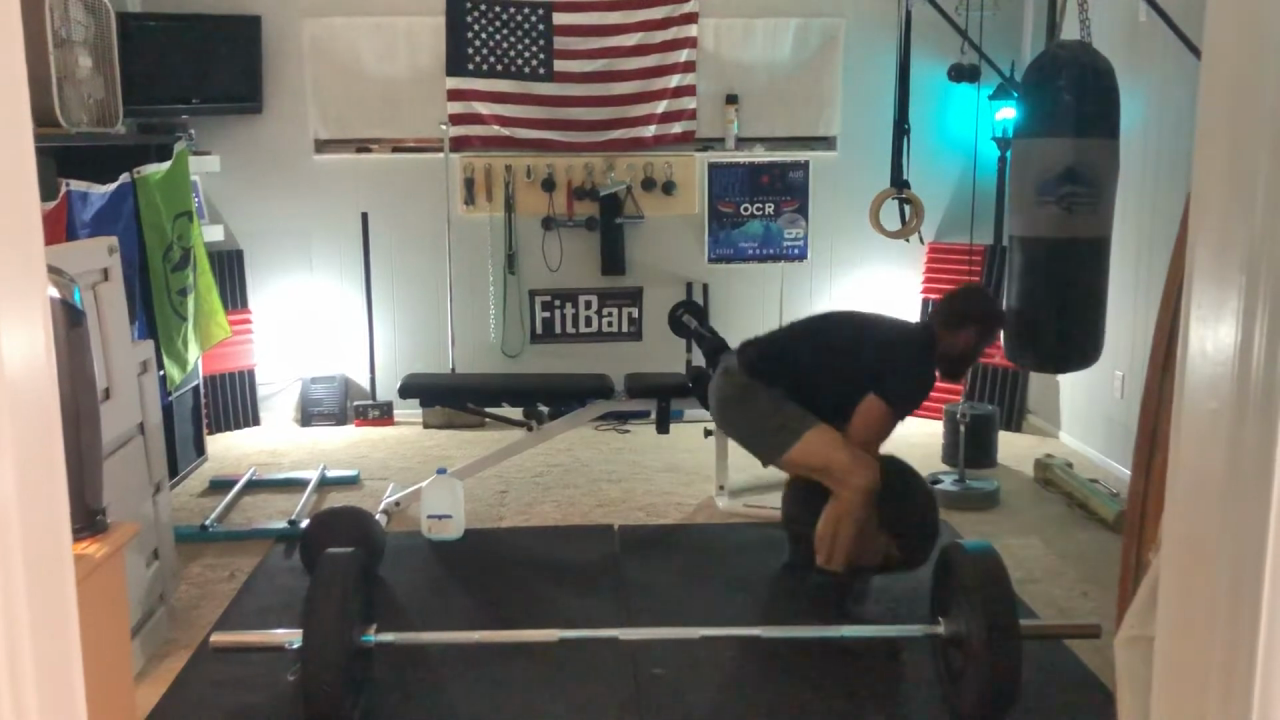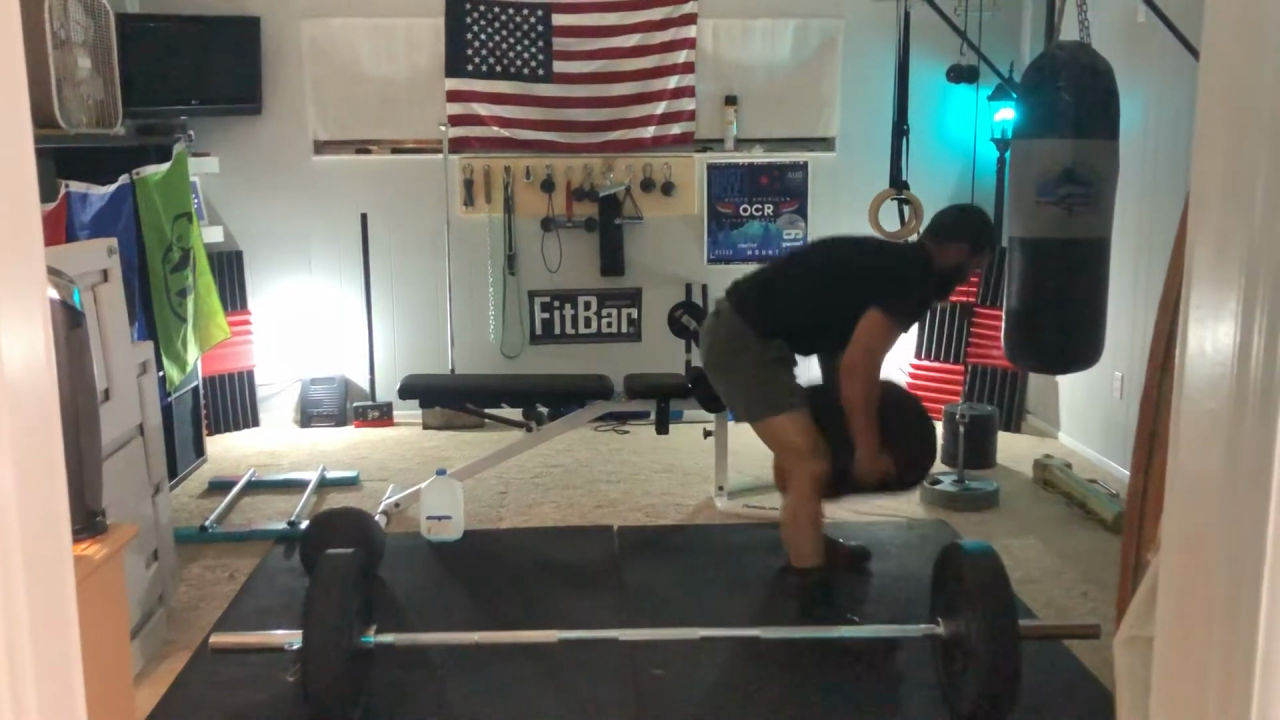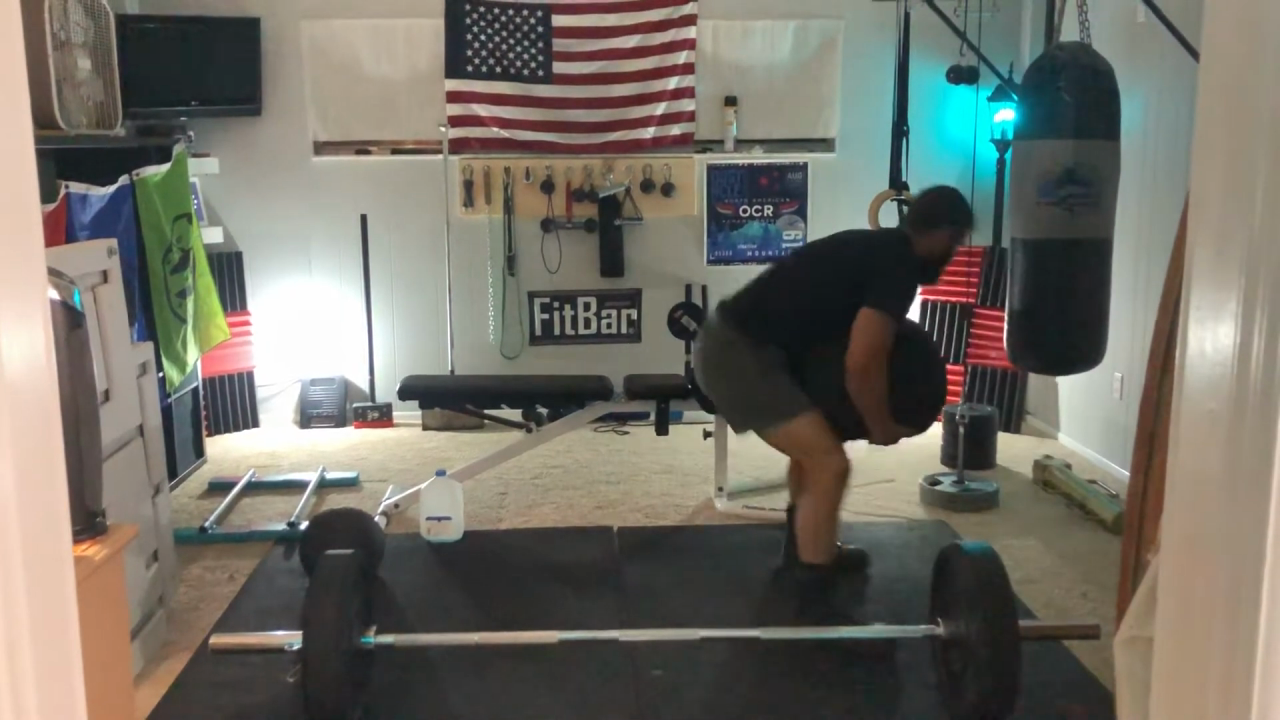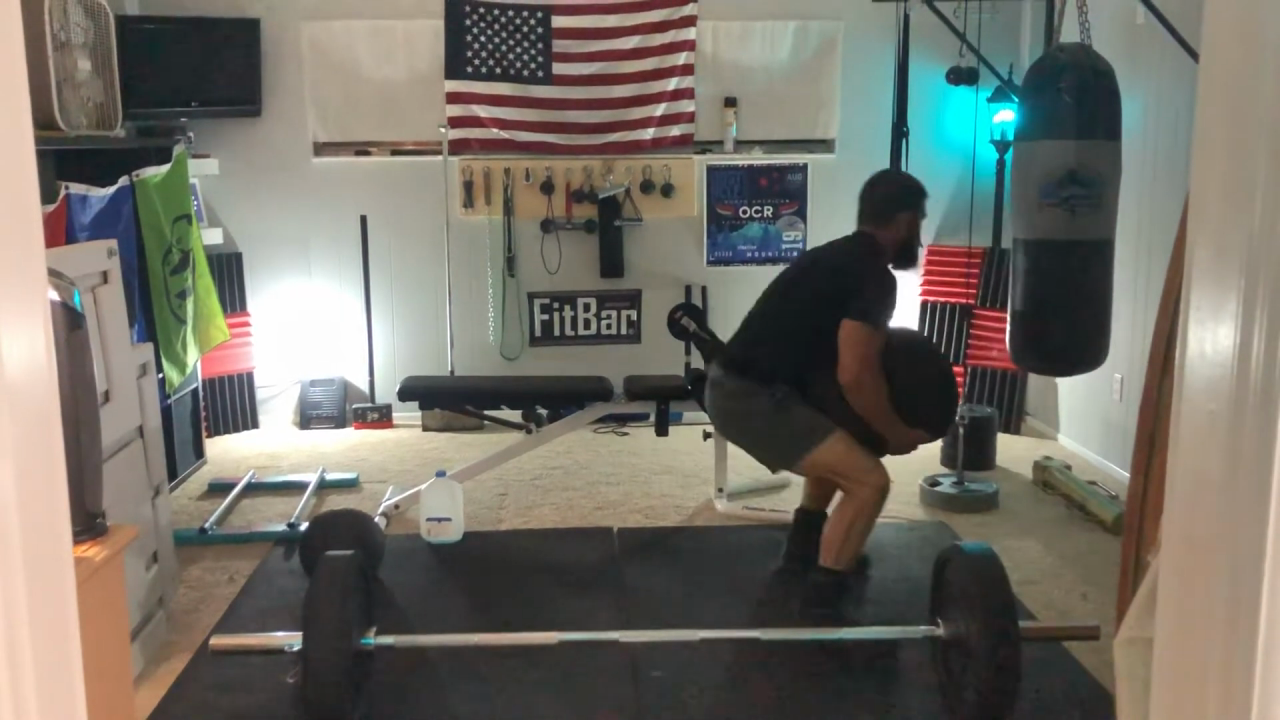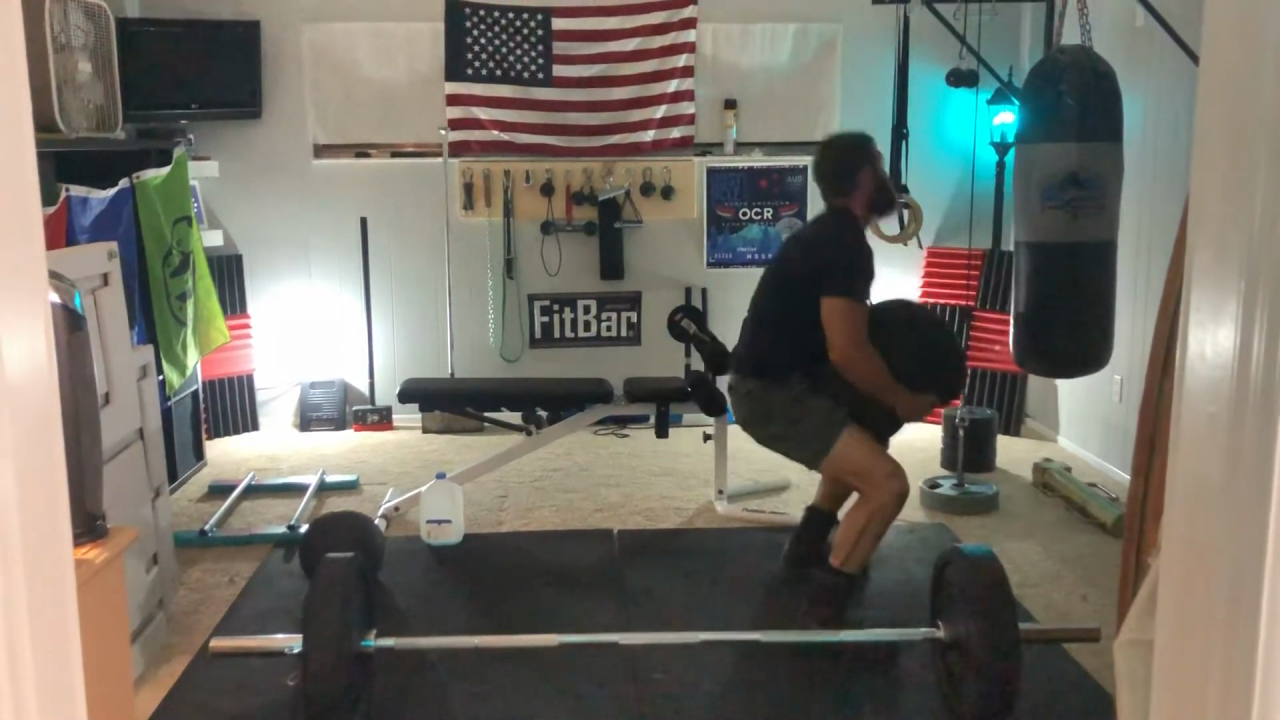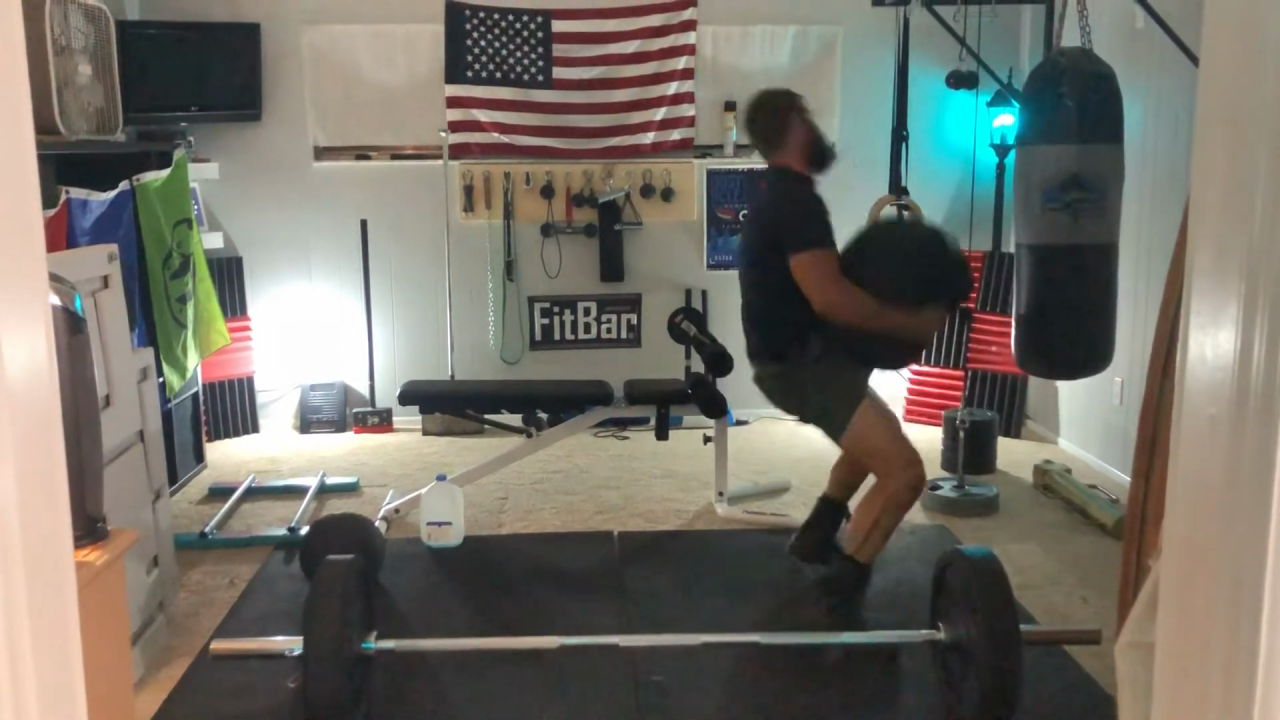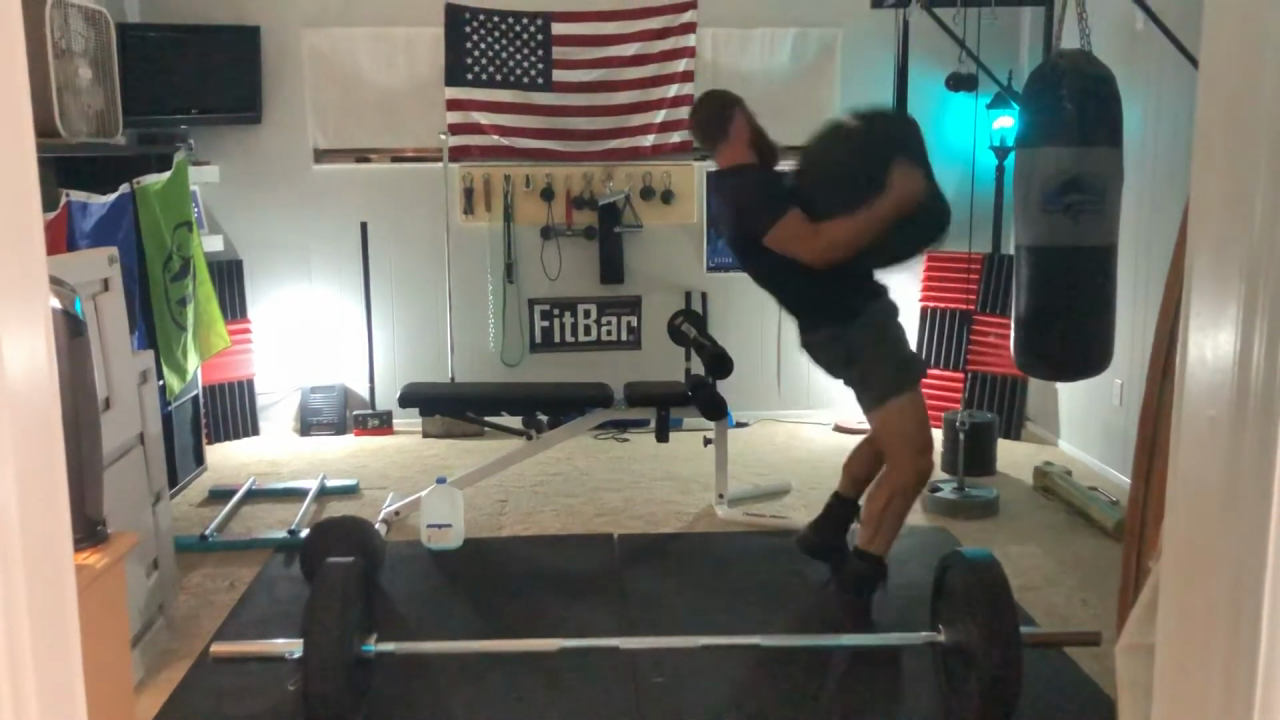
dt=0.2s
person 1, frame 1
left shoulder: (900, 341)
right shoulder: (914, 367)
right elbow: (858, 449)
right wrist: (869, 538)
left hip: (742, 379)
right hip: (747, 393)
right knee: (858, 478)
person 1, frame 2
left shoulder: (893, 263)
right shoulder: (913, 280)
left elbow: (847, 352)
right elbow: (857, 366)
right wrist: (869, 452)
left hip: (738, 326)
right hip: (743, 338)
left knee: (798, 447)
right knee: (810, 467)
left ankle: (807, 542)
person 1, frame 3
left shoulder: (875, 249)
right shoulder: (898, 268)
right elbow: (861, 362)
right wrist: (881, 425)
left hip: (735, 340)
right hip: (739, 354)
left knee: (812, 443)
right knee: (828, 464)
left ankle: (803, 545)
person 1, frame 4
left shoulder: (845, 257)
right shoulder: (872, 276)
right elbow: (855, 376)
right wrist: (896, 434)
left hip: (742, 384)
right hip: (750, 398)
left knee: (836, 444)
right knee: (868, 479)
left ankle: (803, 547)
right ankle: (820, 607)
person 1, frame 5
left shoulder: (828, 234)
right shoulder: (845, 247)
right elbow: (848, 352)
left wrist: (889, 396)
right wrist: (904, 402)
left hip: (773, 382)
right hip: (772, 395)
left knee: (859, 441)
right knee: (886, 483)
left ankle: (808, 547)
right ankle: (825, 605)
person 1, frame 6
left shoulder: (780, 197)
right shoulder: (794, 201)
right elbow: (830, 299)
left wrist: (895, 312)
right wrist: (911, 323)
left hip: (796, 354)
right hip: (800, 364)
left knee: (877, 432)
right knee: (904, 469)
left ankle: (817, 536)
right ankle: (839, 591)
person 1, frame 7
left shoulder: (746, 186)
right shoulder: (750, 190)
left elbow: (810, 238)
right elbow: (818, 247)
right wrist: (892, 202)
left hip: (844, 324)
right hip: (854, 324)
left knee: (892, 438)
right knee: (911, 459)
left ankle: (826, 532)
right ankle: (856, 585)
